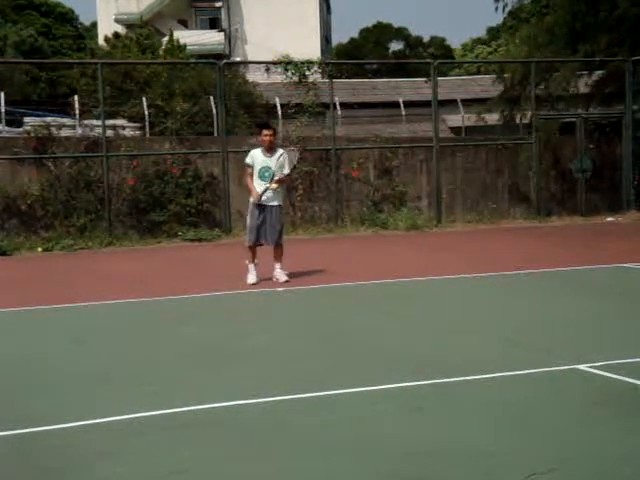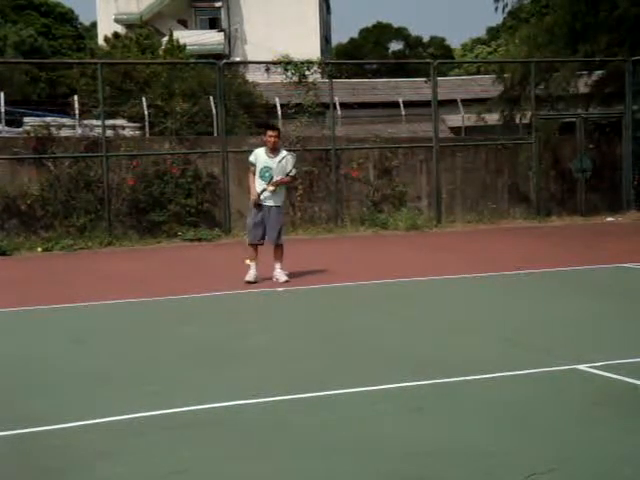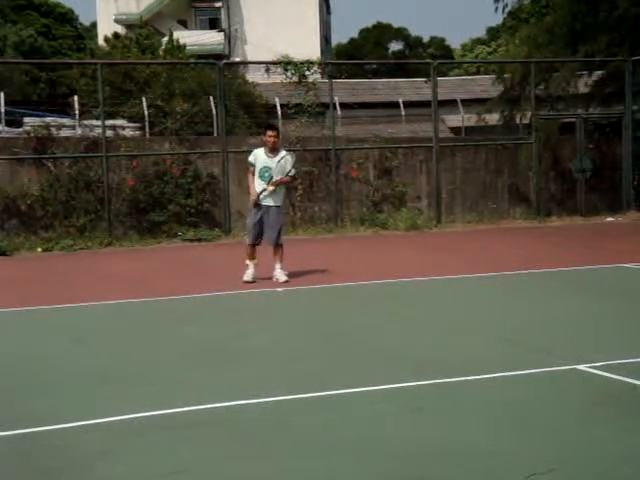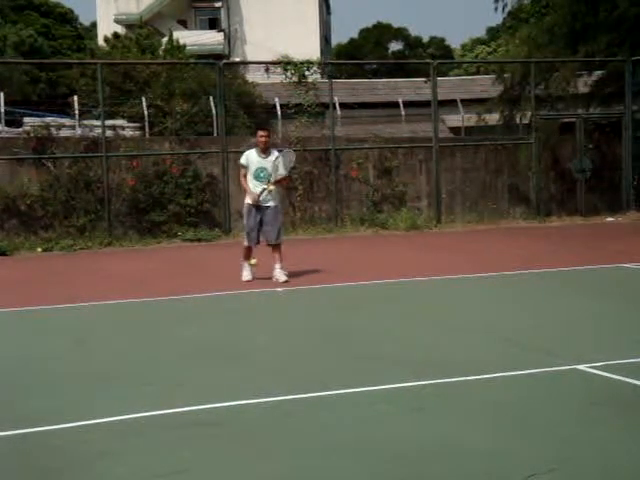
dt=0.2s
person 1, frame 1
left shoulder: (282, 154)
right shoulder: (253, 154)
left elbow: (286, 176)
right elbow: (248, 175)
left wrist: (281, 180)
right wrist: (253, 191)
left hip: (275, 202)
right hip: (257, 201)
left knee: (277, 238)
right knee: (252, 238)
left ankle: (278, 270)
right ankle: (252, 271)
person 1, frame 2
left shoulder: (286, 156)
right shoulder: (257, 153)
left elbow: (291, 178)
right elbow: (251, 173)
left wrist: (279, 182)
right wrist: (252, 191)
left hip: (275, 202)
right hip: (258, 201)
left knee: (277, 238)
right knee: (253, 237)
left ankle: (278, 270)
right ankle: (252, 269)
person 1, frame 3
left shoulder: (285, 156)
right shoulder: (256, 153)
left elbow: (290, 178)
right elbow: (251, 174)
left wrist: (279, 182)
right wrist: (252, 191)
left hip: (275, 203)
right hip: (257, 201)
left knee: (277, 239)
right knee: (252, 238)
left ankle: (278, 270)
right ankle: (250, 269)
person 1, frame 4
left shoulder: (276, 155)
right shoulder: (248, 155)
left elbow: (282, 177)
right elbow: (242, 177)
left wrist: (276, 181)
right wrist: (250, 192)
left hip: (271, 203)
right hip: (252, 202)
left knee: (275, 238)
right knee: (249, 239)
left ankle: (278, 270)
right ankle: (246, 267)
